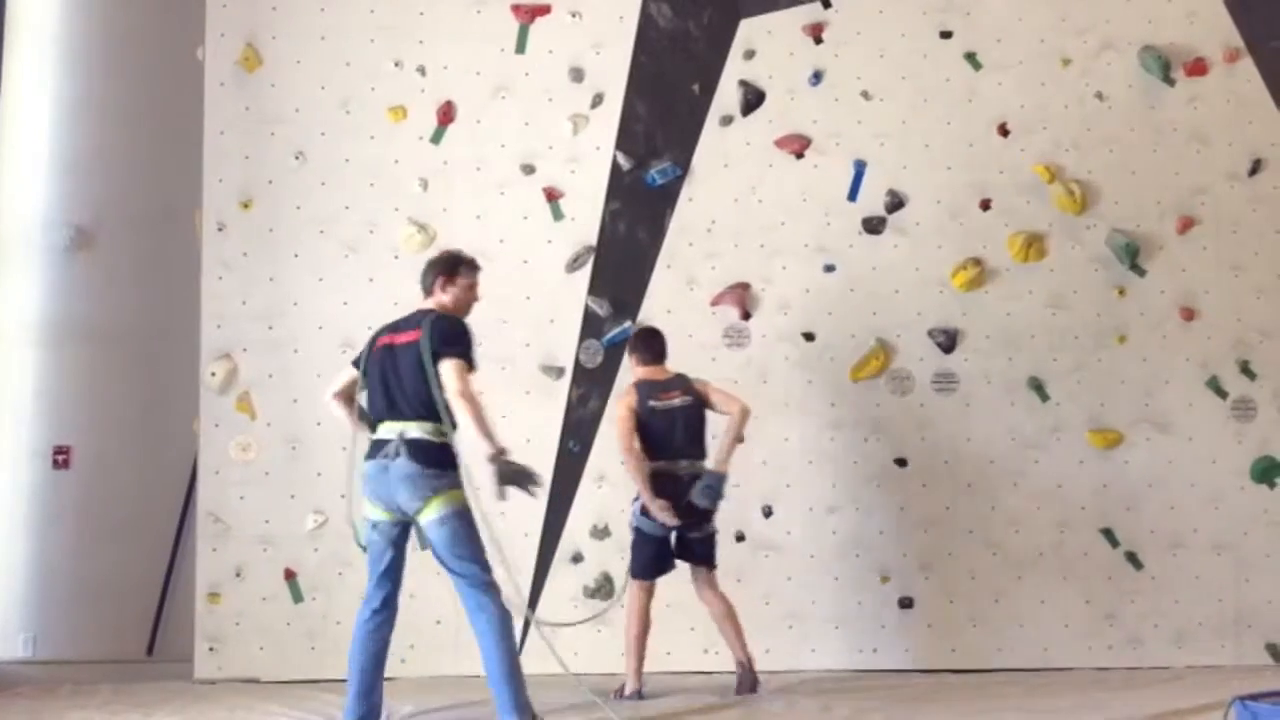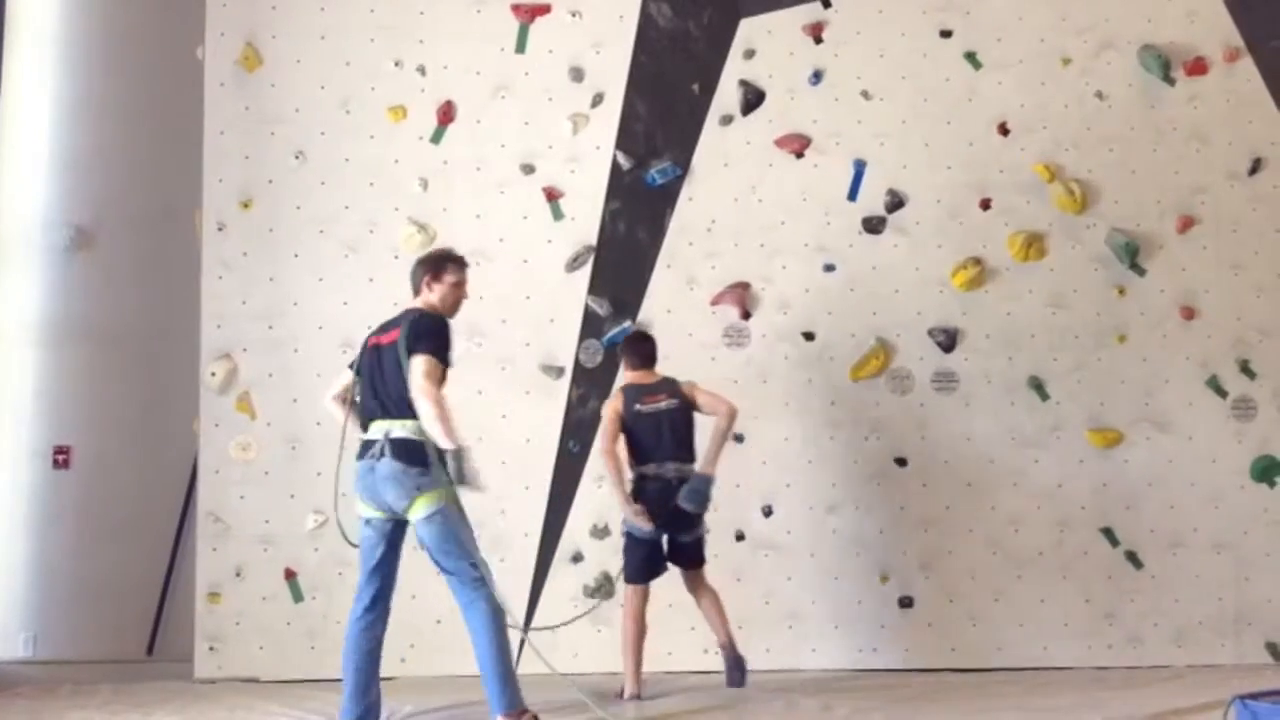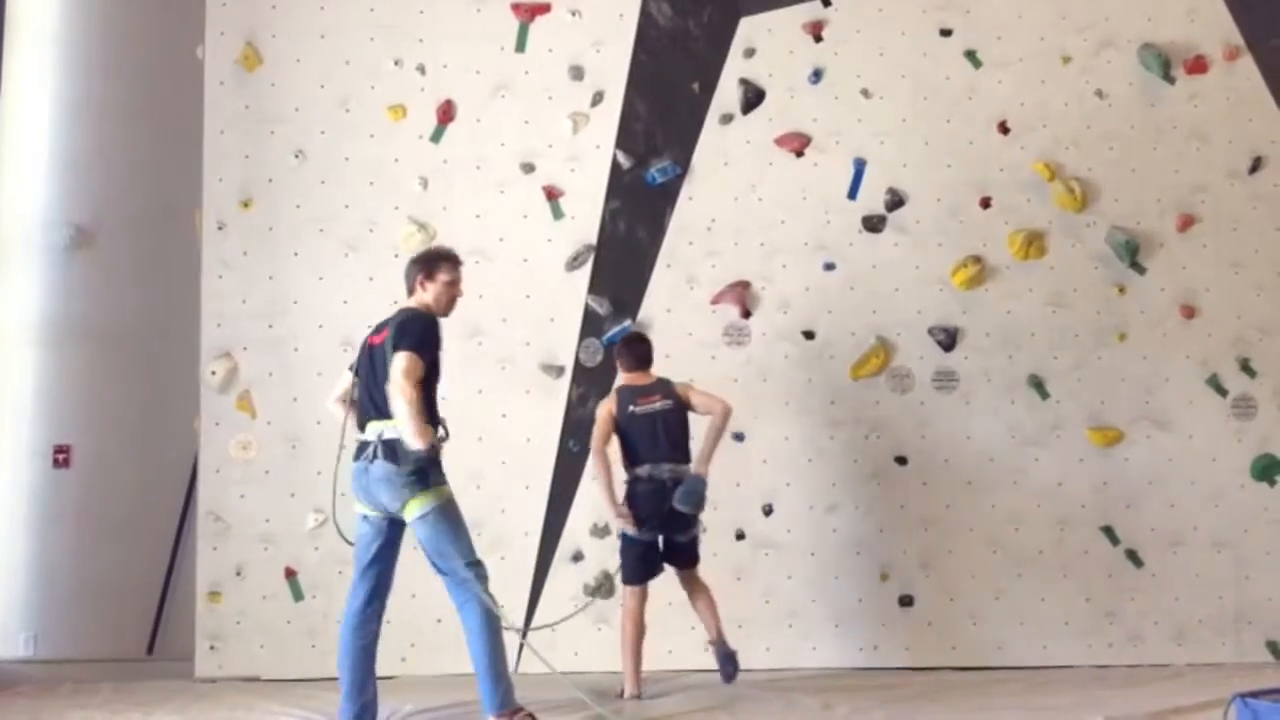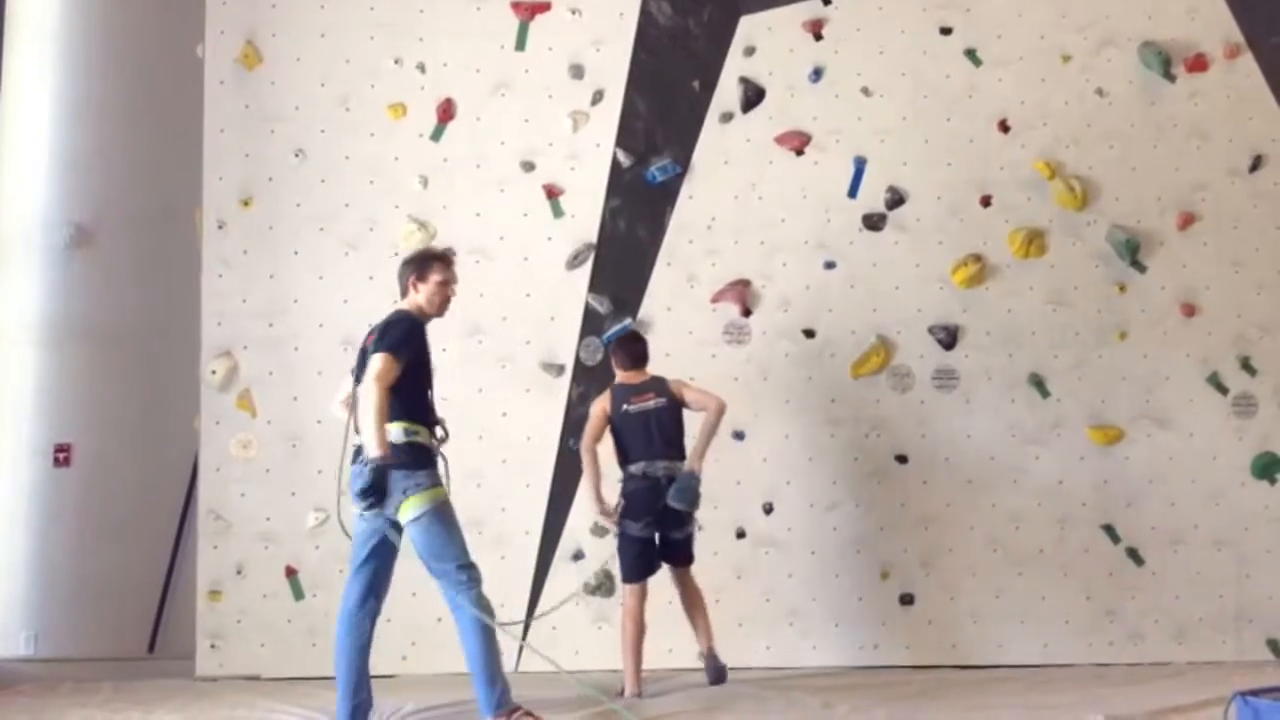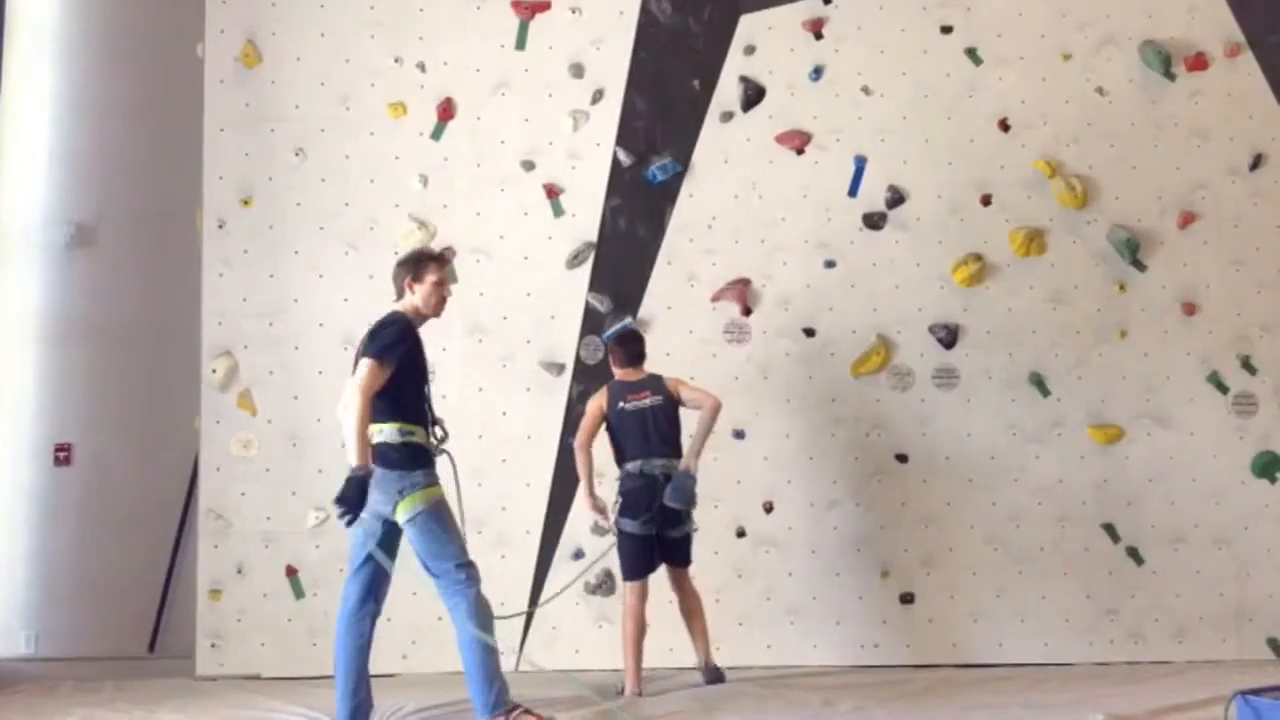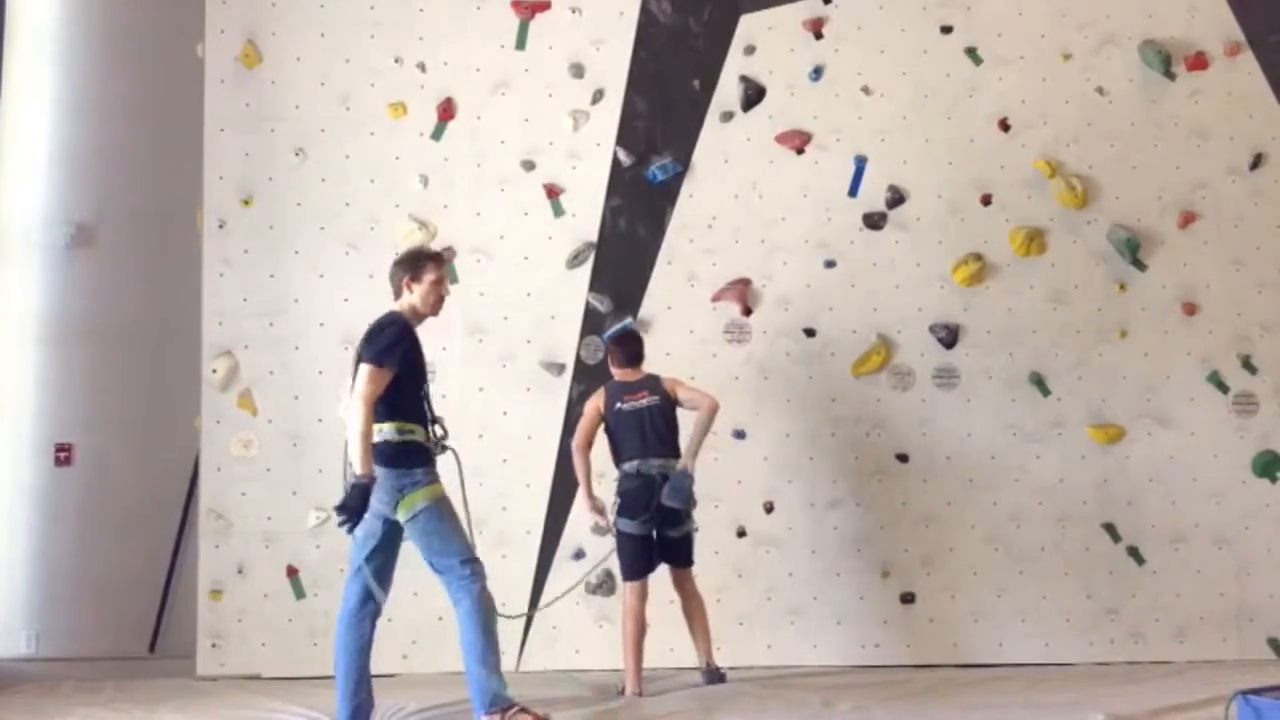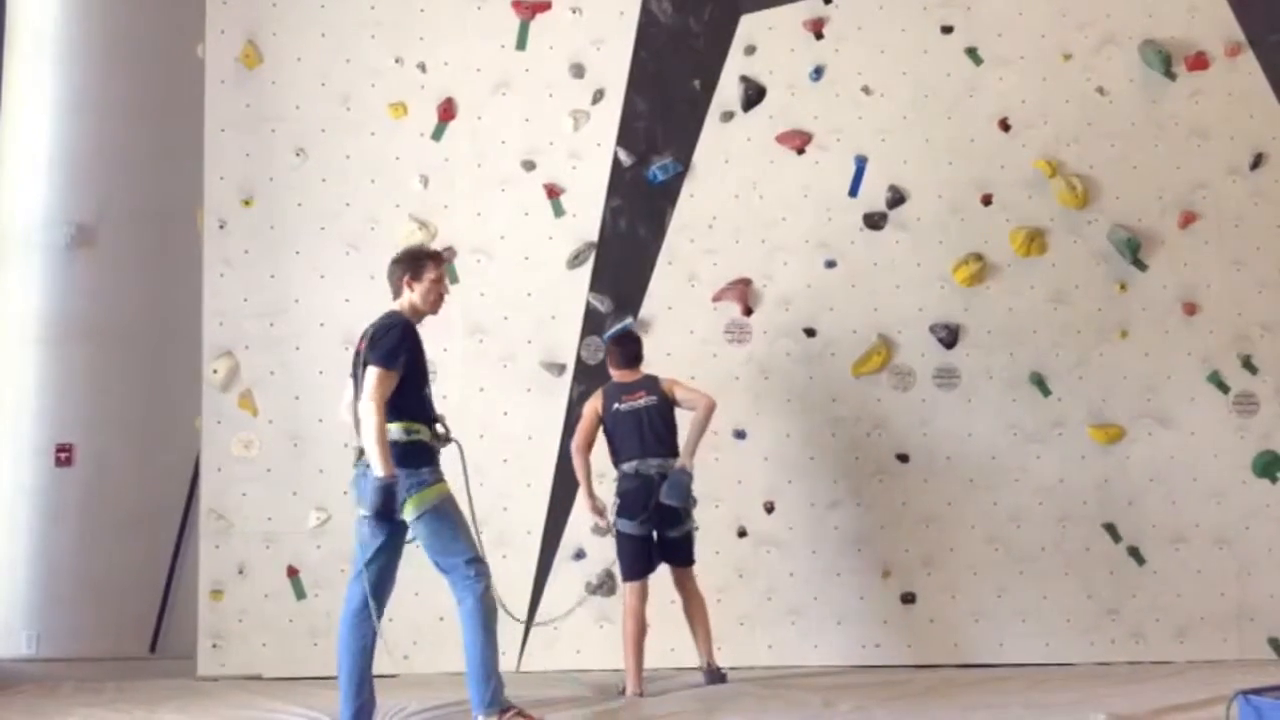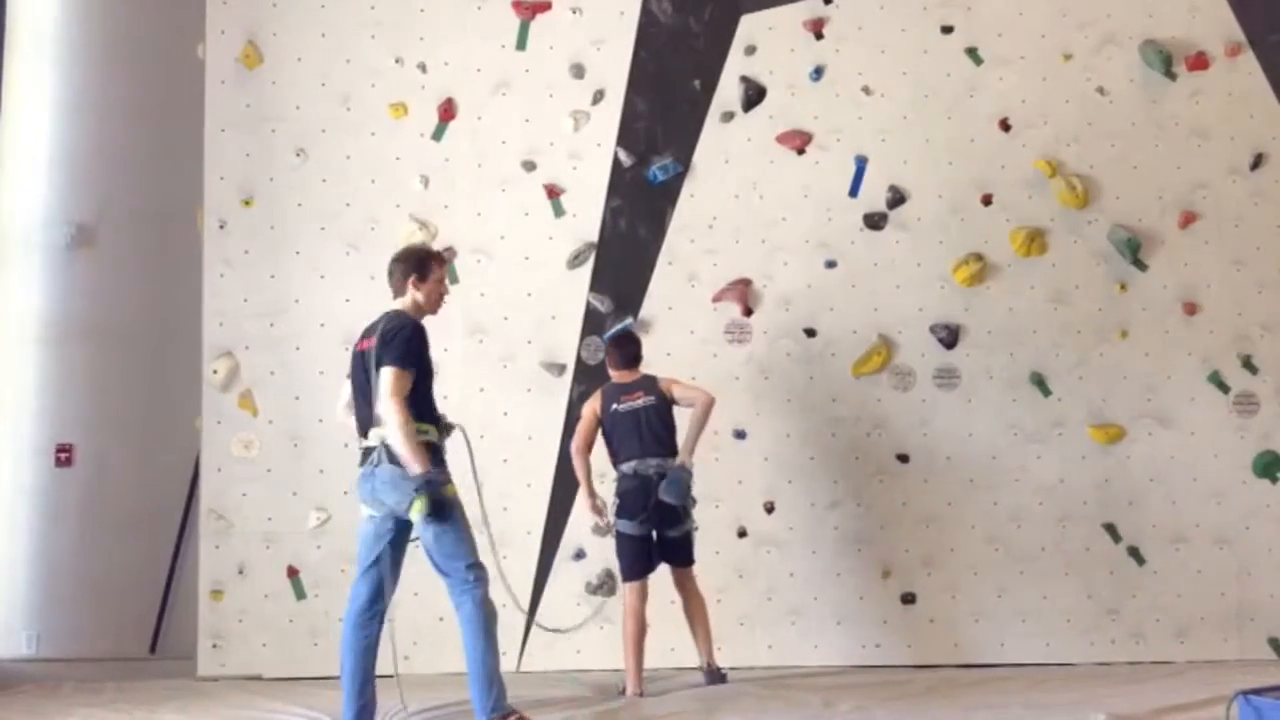
dt=0.1s
person 1, frame 1
left shoulder: (383, 335)
right shoulder: (448, 328)
left elbow: (336, 395)
right elbow: (458, 390)
right wrist: (494, 449)
left hip: (378, 470)
right hip: (427, 469)
left knee: (378, 599)
right knee: (479, 589)
person 1, frame 2
left shoulder: (380, 334)
right shoulder: (429, 325)
left elbow: (335, 398)
right elbow: (424, 388)
right wrist: (454, 449)
left hip: (371, 469)
right hip: (411, 467)
left knee: (370, 599)
right knee: (473, 583)
person 1, frame 3
left shoulder: (379, 333)
right shoulder: (419, 324)
left elbow: (338, 399)
right elbow: (400, 385)
right wrist: (422, 449)
left hip: (368, 469)
right hip: (405, 469)
left knee: (365, 597)
right knee: (468, 581)
person 1, frame 4
left shoulder: (386, 331)
right shoulder: (406, 326)
left elbow: (345, 401)
right elbow: (371, 390)
right wrist: (381, 456)
left hip: (377, 475)
right hip: (406, 471)
left knee: (361, 597)
right knee: (462, 582)
person 1, frame 5
left shoulder: (383, 332)
right shoulder: (398, 329)
left elbow: (353, 401)
right elbow: (357, 395)
right wrist: (358, 470)
left hip: (375, 476)
right hip: (403, 471)
left knee: (361, 598)
right knee: (459, 582)
person 1, frame 6
left shoulder: (382, 332)
right shoulder: (395, 329)
left elbow: (354, 406)
right elbow: (362, 400)
right wrist: (363, 475)
left hip: (381, 473)
right hip: (402, 470)
left knee: (361, 596)
right knee: (466, 578)
person 1, frame 7
left shoulder: (377, 333)
right shoulder: (398, 330)
left elbow: (358, 406)
right elbow: (370, 404)
right wrist: (386, 479)
left hip: (383, 473)
right hip: (408, 470)
left knee: (364, 596)
right knee: (470, 578)
person 1, frame 8
left shoulder: (370, 334)
right shoulder: (407, 329)
left elbow: (350, 408)
right elbow: (391, 403)
right wrist: (426, 472)
left hip: (374, 472)
right hip: (409, 472)
left knee: (367, 597)
right knee: (468, 583)
person 2, frame 1
left shoulder: (631, 395)
right shoulder: (694, 386)
left elbow: (626, 446)
right elbow: (739, 410)
left wrist: (648, 498)
right wrist: (720, 464)
left hip: (660, 495)
right hip: (698, 492)
left knee: (640, 592)
right knee: (707, 586)
left ankle: (632, 685)
right ankle: (743, 662)
person 2, frame 2
left shoulder: (618, 400)
right shoulder: (682, 389)
left elbow: (608, 448)
right elbow: (728, 410)
left wrist: (626, 501)
right wrist: (709, 463)
left hip: (648, 495)
right hip: (686, 494)
left knee: (635, 595)
right knee: (697, 580)
left ankle: (631, 687)
right ankle: (729, 648)
person 2, frame 3
left shoulder: (612, 402)
right shoulder: (677, 390)
left elbow: (598, 448)
right elbow: (721, 409)
left wrist: (613, 504)
right wrist: (702, 462)
left hip: (641, 498)
right hip: (680, 494)
left knee: (634, 597)
right knee: (691, 578)
left ankle: (631, 687)
right ankle: (719, 642)
person 2, frame 4
left shoulder: (608, 399)
right shoulder: (671, 387)
left elbow: (588, 445)
right elbow: (716, 404)
left wrist: (597, 498)
right wrist: (697, 457)
left hip: (638, 495)
right hip: (676, 490)
left knee: (634, 595)
right knee: (684, 576)
left ankle: (632, 685)
right ankle: (709, 656)
person 2, frame 5
left shoulder: (604, 397)
right shoulder: (667, 385)
left elbow: (582, 443)
right elbow: (712, 403)
left wrist: (589, 494)
right wrist: (692, 456)
left hip: (635, 492)
right hip: (673, 488)
left knee: (634, 593)
right knee: (681, 579)
left ankle: (632, 684)
right ankle: (706, 663)
person 2, frame 6
left shoulder: (601, 397)
right shoulder: (665, 385)
left elbow: (579, 445)
right elbow: (709, 404)
left wrist: (587, 494)
right wrist: (689, 456)
left hip: (633, 492)
right hip: (672, 488)
left knee: (634, 593)
right knee: (684, 581)
left ankle: (633, 684)
right ankle: (708, 665)
person 2, frame 7
left shoulder: (600, 399)
right shoulder: (663, 386)
left elbow: (579, 446)
right elbow: (706, 403)
left wrist: (588, 495)
right wrist: (687, 454)
left hip: (632, 493)
right hip: (671, 488)
left knee: (634, 593)
right knee: (685, 580)
left ankle: (633, 685)
right ankle: (709, 665)
person 2, frame 8
left shoulder: (598, 400)
right shoulder: (661, 385)
left elbow: (578, 448)
right elbow: (705, 399)
left wrist: (589, 494)
right wrist: (687, 450)
left hip: (632, 493)
left knee: (634, 593)
right knee: (686, 581)
left ankle: (634, 684)
right ankle: (709, 665)
